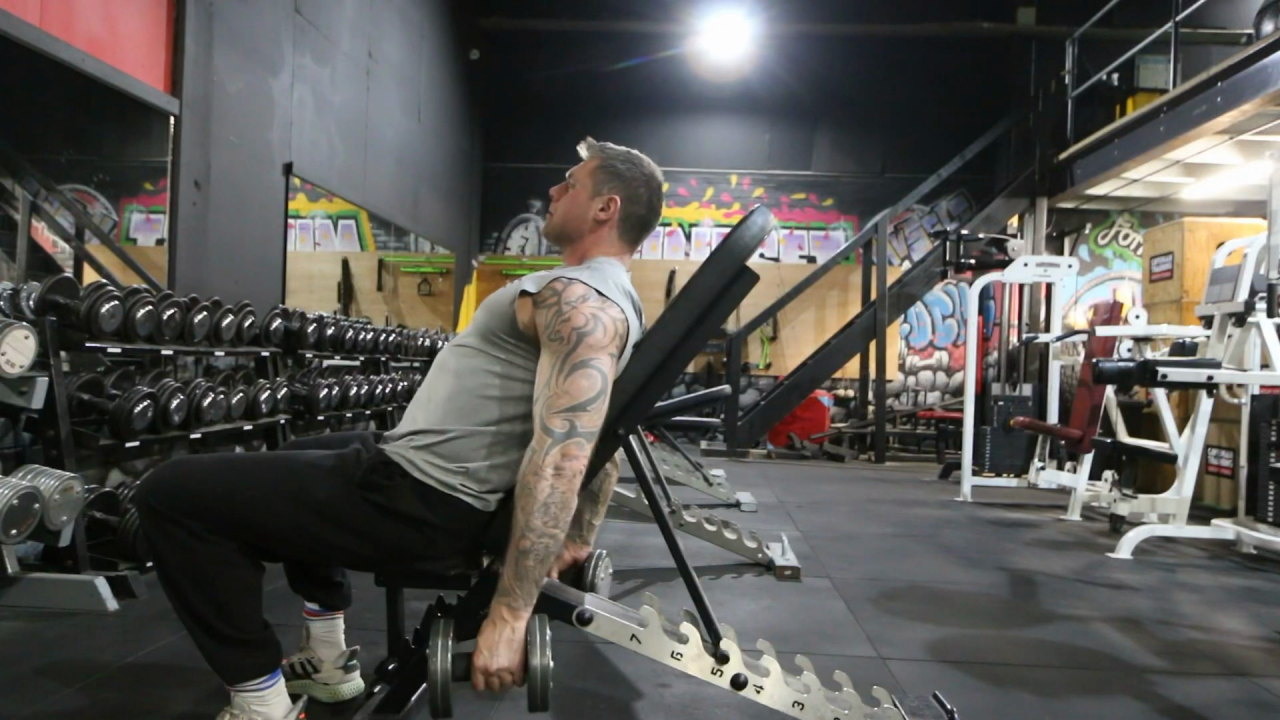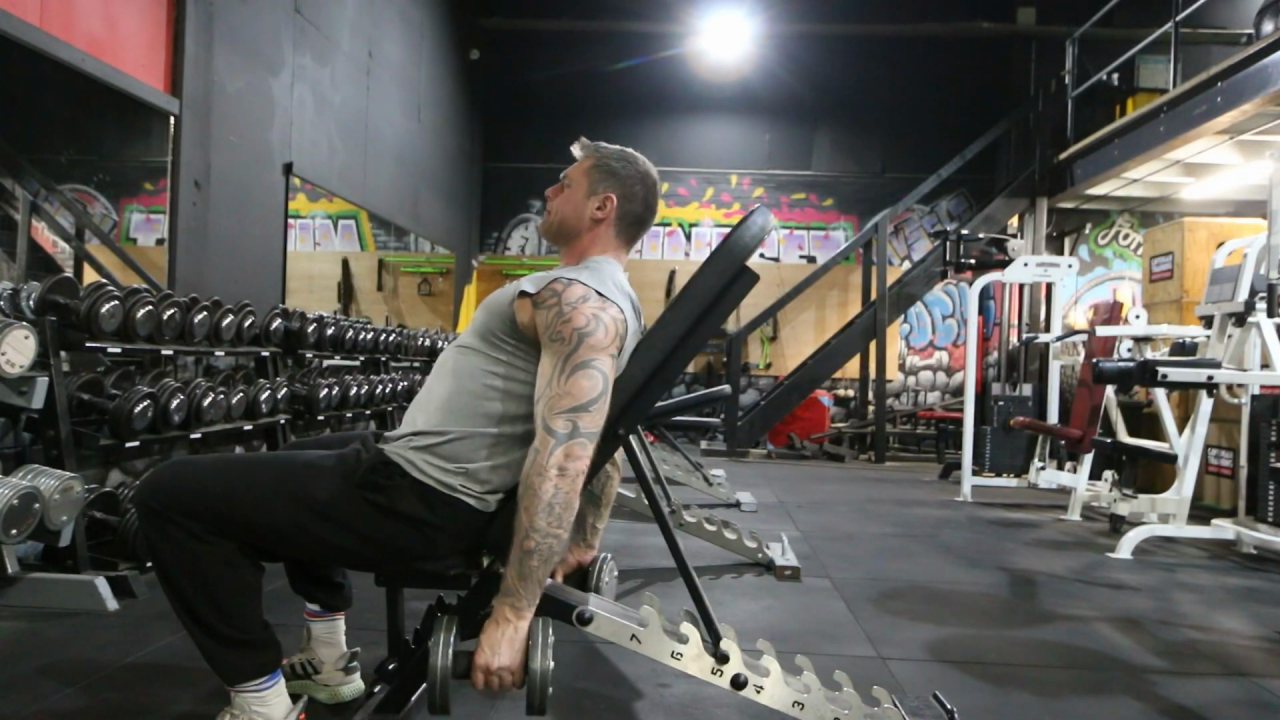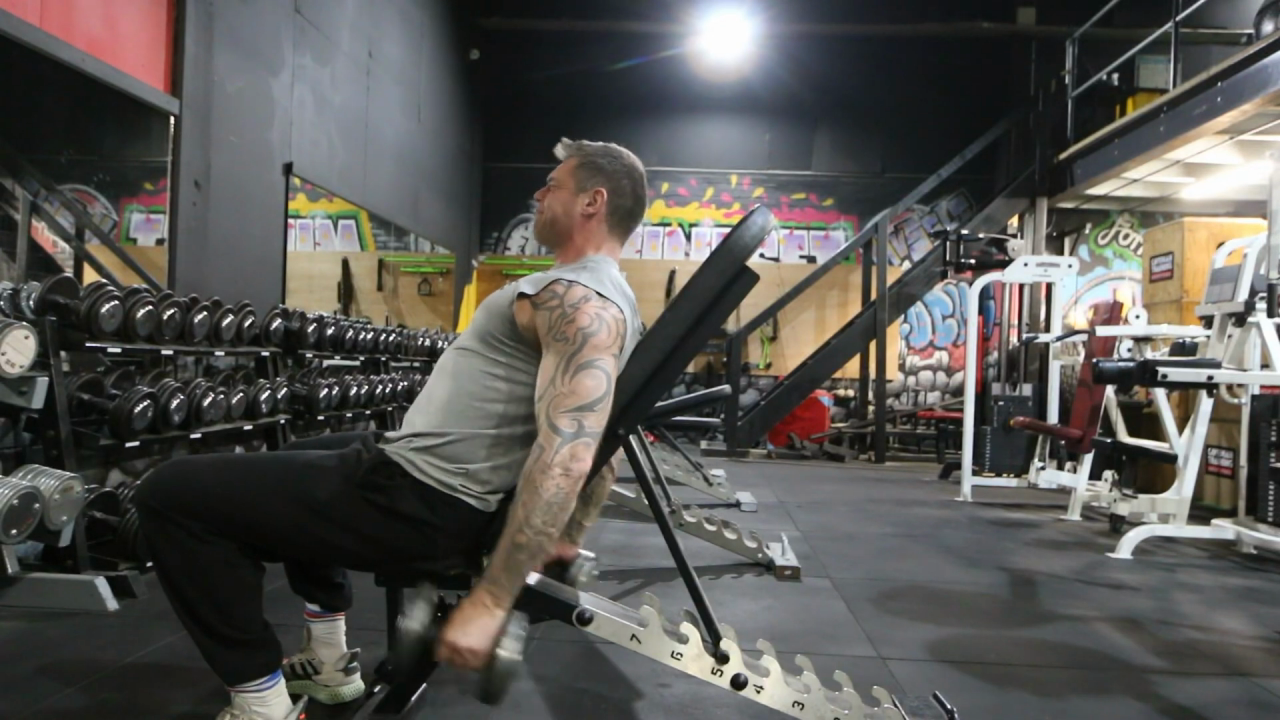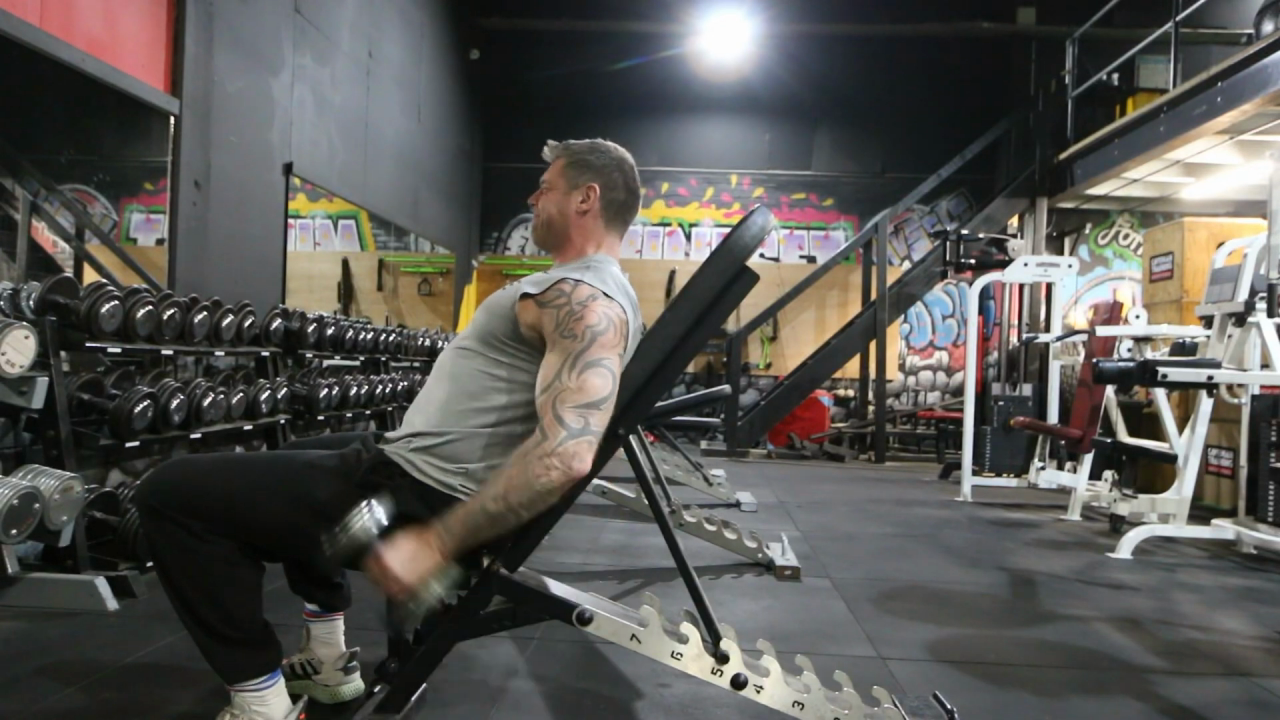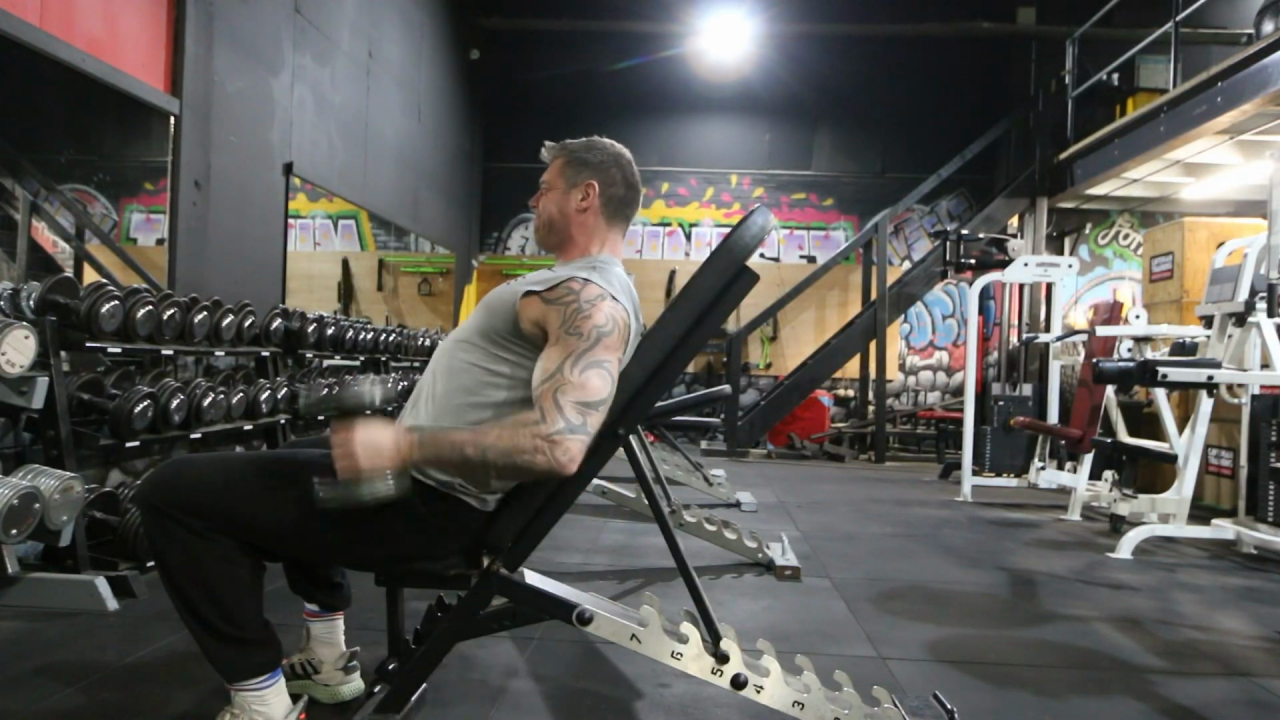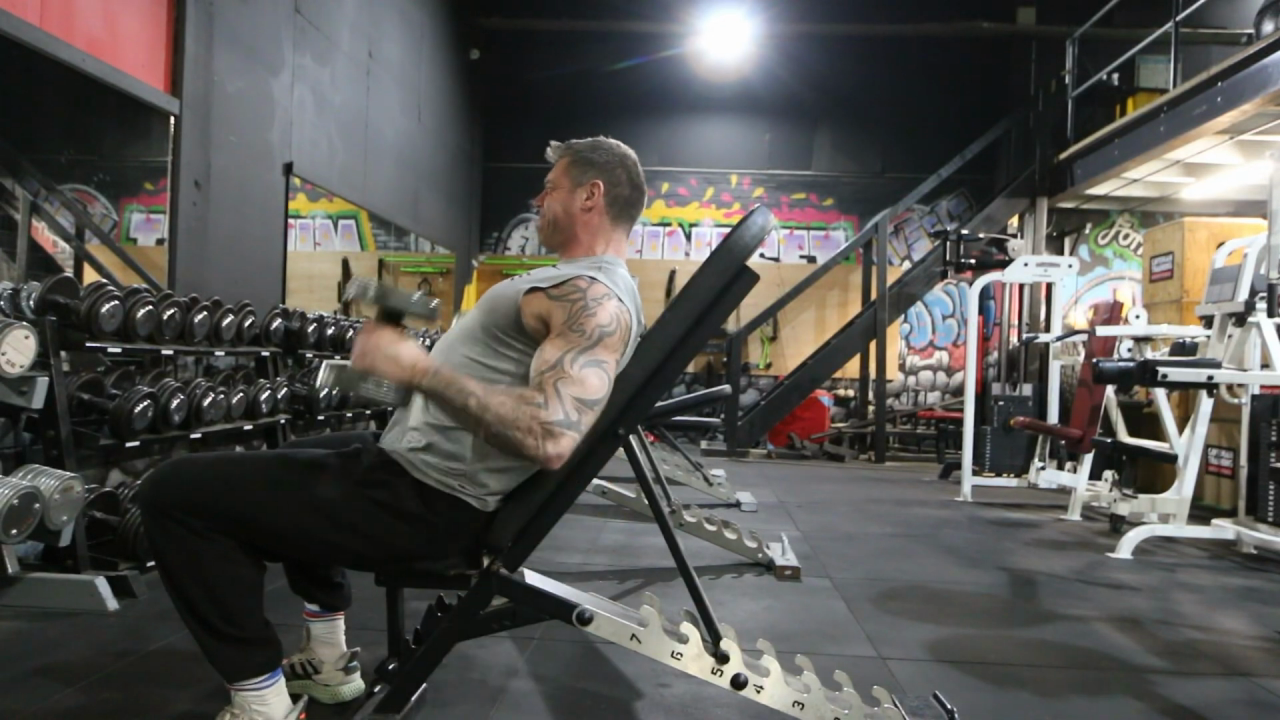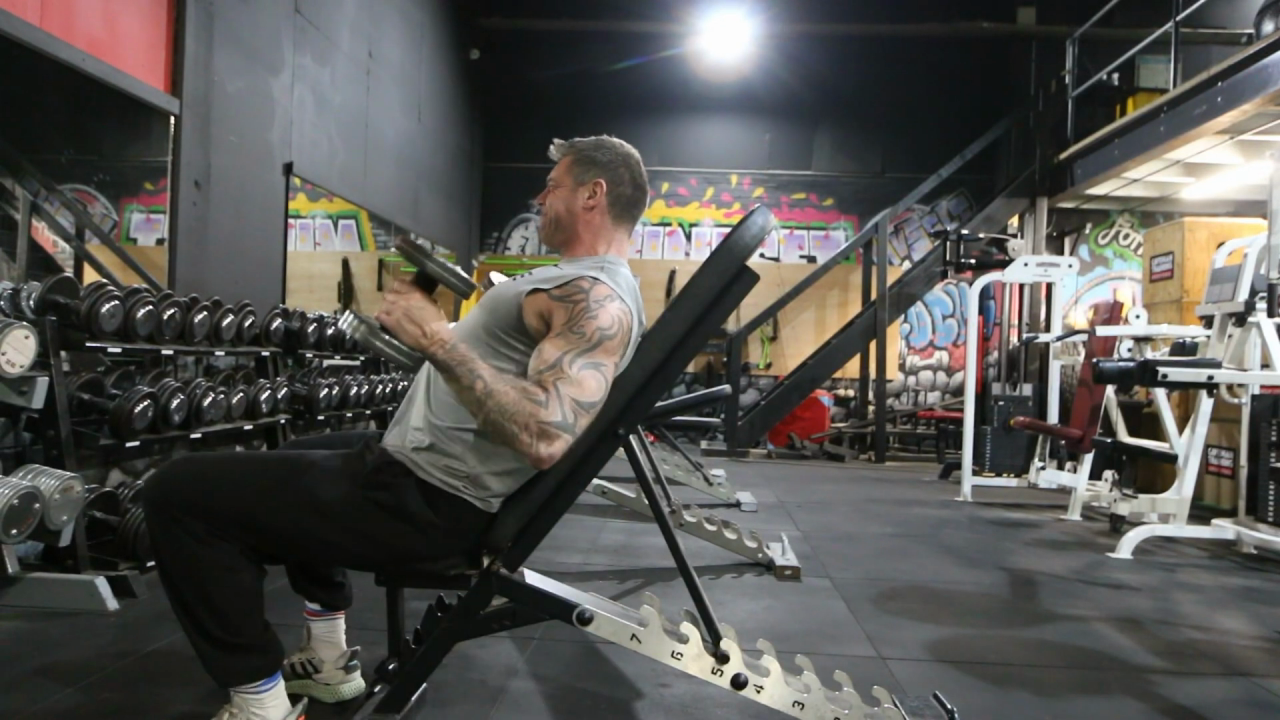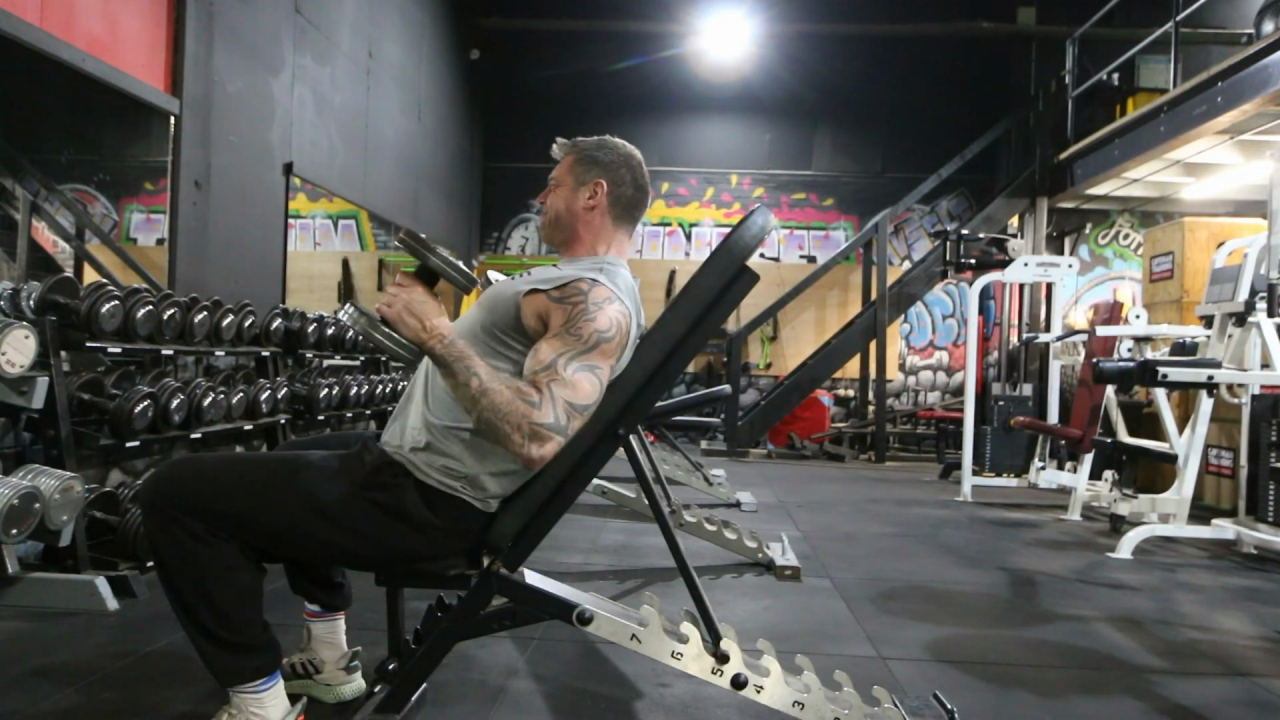
dt=0.2s
person 1, frame 1
left shoulder: (579, 300)
right shoulder: (607, 300)
left elbow: (560, 455)
right elbow: (595, 444)
left wrist: (509, 615)
right wrist: (580, 540)
left hip: (419, 498)
right hip: (435, 483)
left knee: (171, 493)
right knee: (297, 459)
right ankle: (327, 660)
person 1, frame 2
left shoulder: (579, 299)
right shoulder: (604, 299)
left elbow: (563, 455)
right elbow: (596, 444)
left wrist: (510, 615)
right wrist: (584, 543)
left hip: (420, 499)
right hip: (428, 476)
left knee: (172, 494)
right knee: (294, 461)
right ankle: (328, 661)
person 1, frame 3
left shoulder: (579, 301)
right shoulder: (597, 297)
left elbow: (566, 458)
right elbow: (589, 443)
left wrist: (488, 598)
right wrist: (571, 535)
left hip: (422, 499)
right hip: (431, 479)
left knee: (171, 494)
right knee: (295, 460)
right ankle: (327, 661)
person 1, frame 4
left shoulder: (586, 301)
right shoulder: (591, 291)
left elbow: (566, 453)
right elbow: (567, 430)
left wrist: (433, 542)
left hip: (427, 492)
right hip: (430, 478)
left knee: (172, 493)
right knee: (299, 466)
right ankle: (326, 660)
person 1, frame 5
left shoulder: (590, 301)
right shoulder: (588, 288)
left elbow: (558, 444)
left wrist: (404, 445)
right wrist: (410, 442)
left hip: (429, 501)
right hip: (436, 485)
left knee: (174, 493)
right knee: (294, 463)
right ankle: (327, 661)
person 1, frame 6
left shoulder: (594, 300)
right shoulder: (587, 285)
left elbow: (548, 436)
left wrist: (418, 367)
right wrist: (422, 361)
left hip: (427, 500)
right hip: (429, 474)
left knee: (176, 492)
right knee: (293, 463)
right ankle: (327, 661)
person 1, frame 7
left shoulder: (597, 301)
right shoulder: (587, 285)
left elbow: (544, 435)
left wrist: (437, 339)
right wrist: (438, 334)
left hip: (429, 499)
right hip: (426, 469)
left knee: (179, 492)
right knee: (294, 458)
right ankle: (327, 661)
person 1, frame 8
left shoulder: (596, 302)
right shoulder: (587, 285)
left elbow: (536, 437)
left wrist: (435, 333)
right wrist: (436, 329)
left hip: (427, 499)
right hip: (426, 471)
left knee: (176, 492)
right knee: (296, 457)
right ankle: (328, 661)
